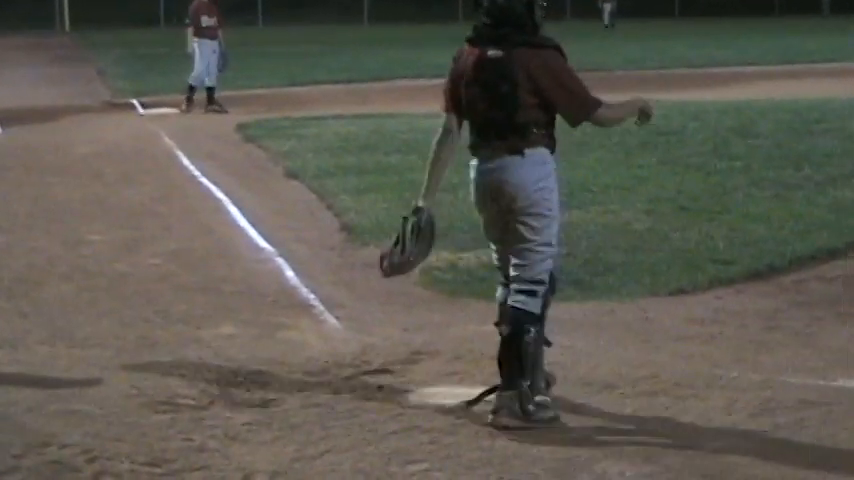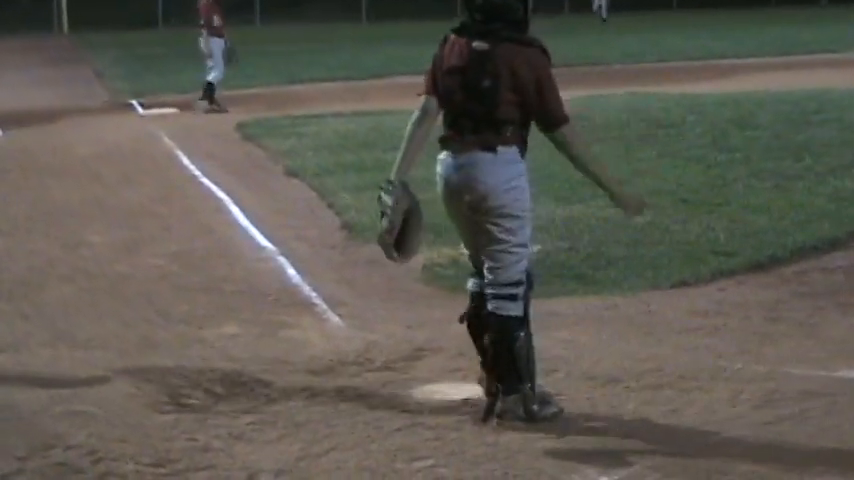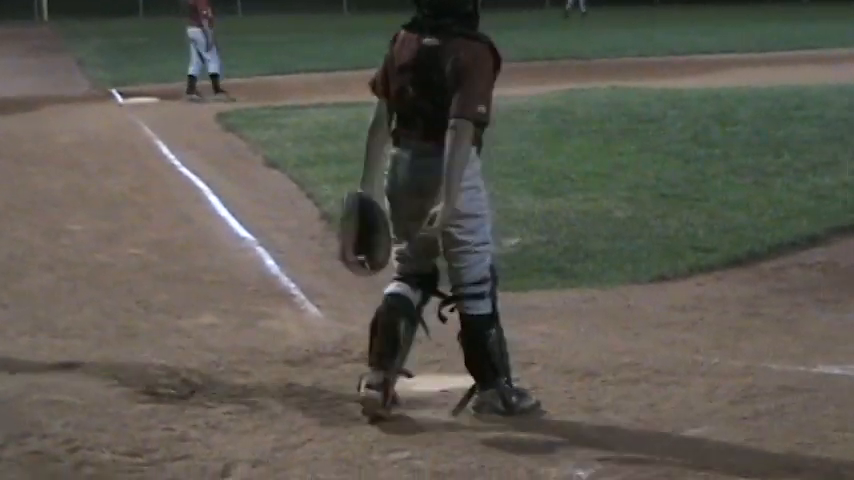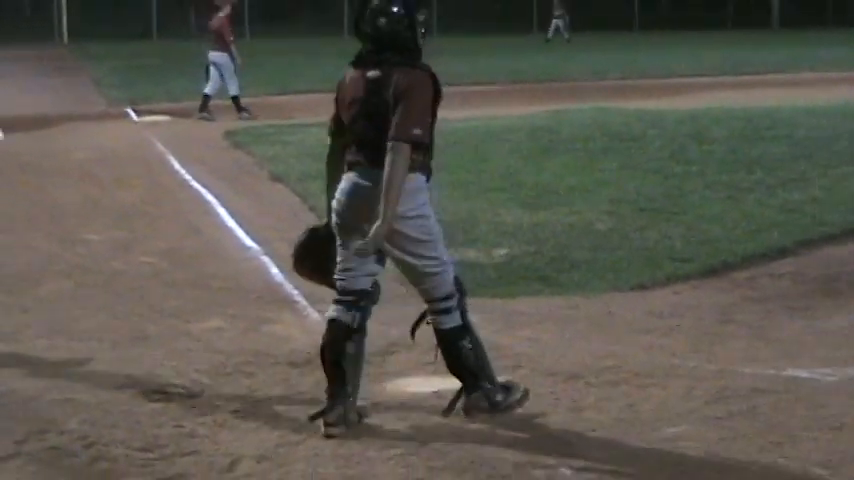
dt=0.2s
person 1, frame 1
left shoulder: (467, 56)
right shoulder: (539, 57)
left elbow: (448, 130)
right elbow: (598, 114)
left wrist: (426, 196)
right wrist: (637, 105)
left hip: (484, 170)
right hip: (529, 170)
left knee: (511, 276)
right knee: (533, 282)
left ankle: (526, 374)
right ankle: (516, 395)
person 1, frame 2
left shoulder: (451, 47)
right shoulder: (524, 56)
left elbow: (425, 114)
right elbow: (561, 133)
left wrist: (397, 177)
right wrist: (612, 188)
left hip: (452, 165)
right hip: (499, 168)
left knee: (483, 272)
right knee: (508, 282)
left ankle: (497, 372)
right ankle: (515, 394)
person 1, frame 3
left shoulder: (403, 42)
right shoulder: (472, 52)
left elbow: (381, 118)
right elbow: (460, 127)
left wrist: (367, 186)
right wrist: (448, 200)
left hip: (401, 165)
right hip: (453, 172)
left knee: (410, 274)
right knee: (473, 282)
left ankle: (380, 377)
right ankle: (494, 388)
person 1, frame 4
left shoulder: (351, 78)
right shoulder: (412, 80)
left elbow: (336, 150)
right elbow: (400, 150)
left wrist: (336, 208)
right wrist: (387, 219)
left hip: (352, 190)
right hip: (400, 196)
left knee: (350, 298)
right knee: (443, 294)
left ankle: (338, 406)
right ankle: (481, 390)
